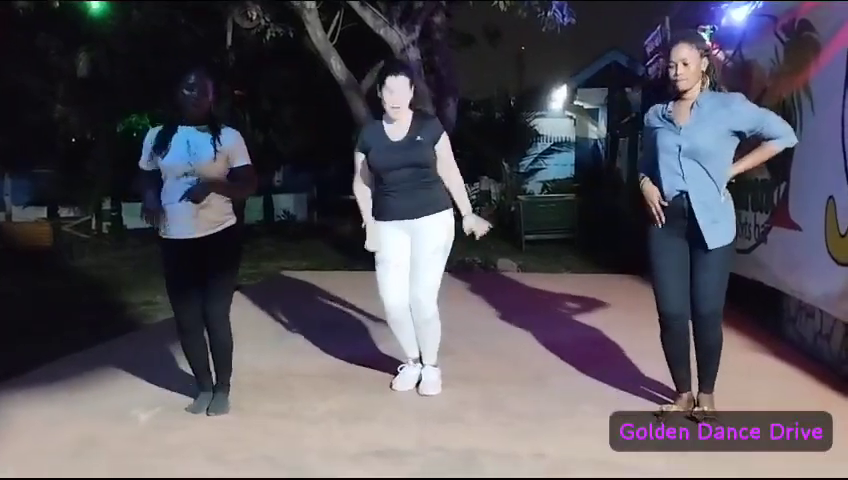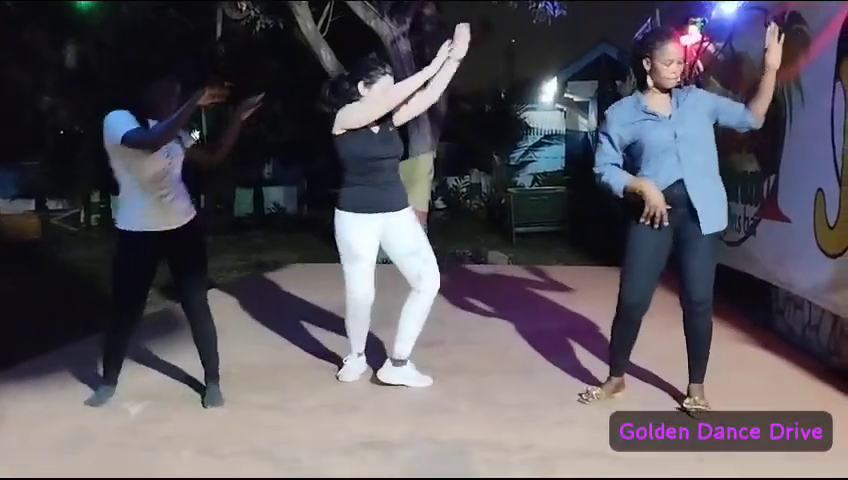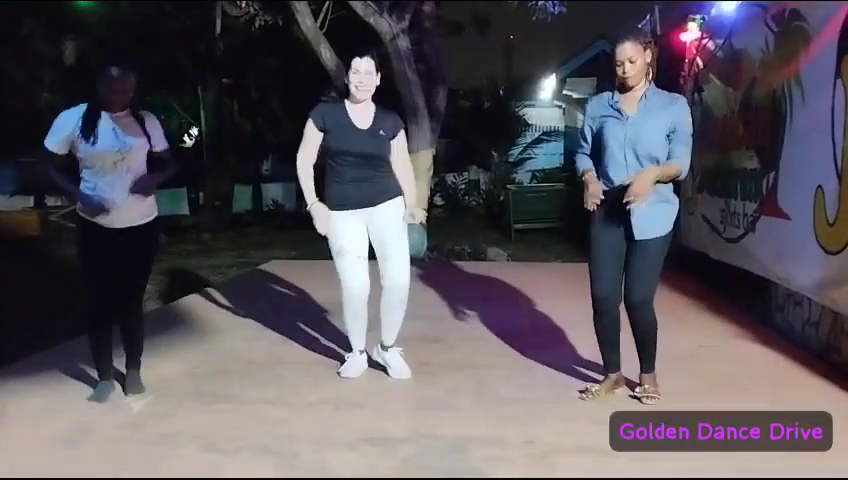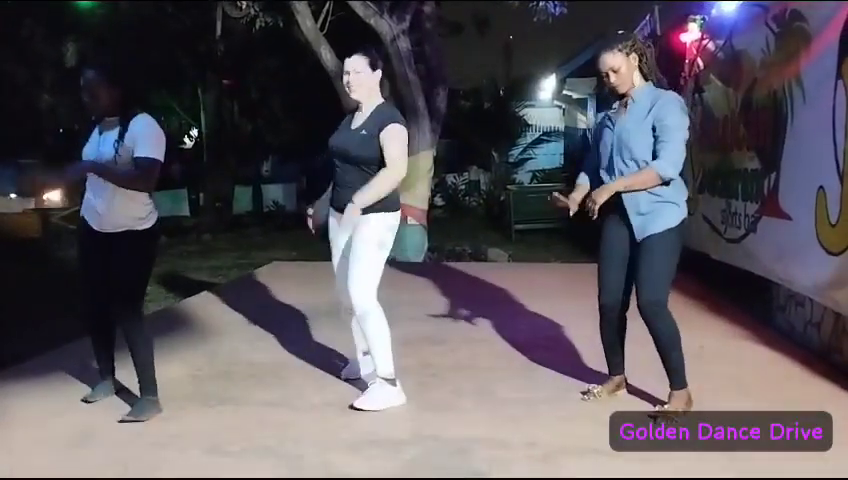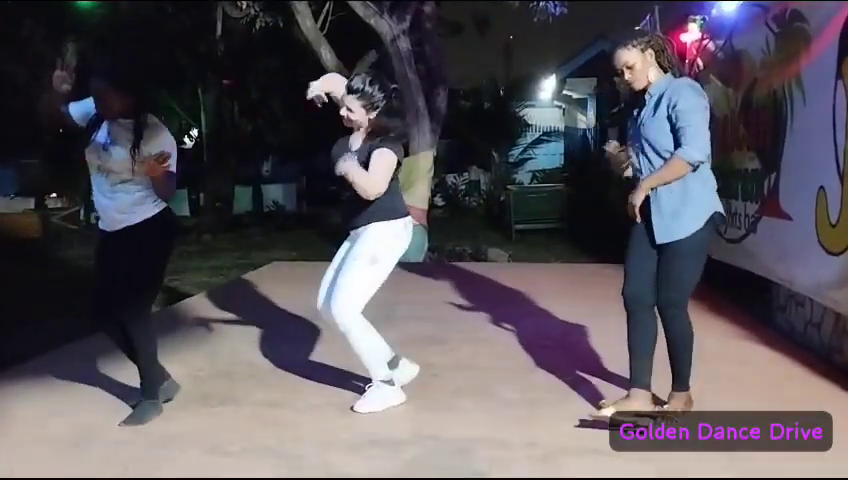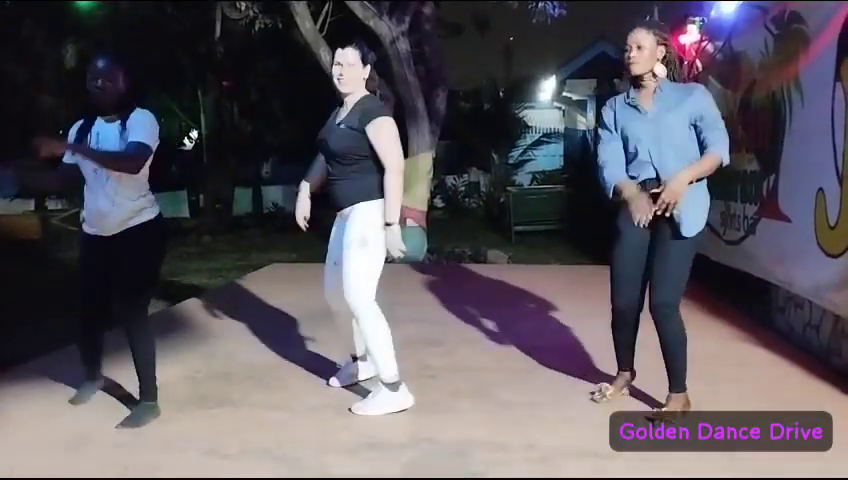
dt=0.5s
person 1, frame 1
left shoulder: (730, 107)
right shoulder: (655, 117)
left elbow: (783, 136)
left wrist: (731, 170)
right wrist: (647, 185)
left hip: (713, 222)
right hip: (667, 221)
left knee: (707, 313)
right knee: (672, 311)
left ankle: (706, 395)
right ankle: (683, 394)
person 1, frame 2
left shoulder: (698, 101)
right shoulder: (622, 113)
left elbow: (750, 120)
right elbow: (605, 168)
left wrist: (770, 70)
right wrist: (642, 186)
left hip: (700, 212)
right hip: (653, 212)
left knee: (698, 301)
right knee: (632, 300)
left ankle: (696, 388)
right ankle: (616, 377)
person 1, frame 3
left shoulder: (673, 106)
right shoulder: (598, 106)
left elbow: (680, 162)
right elbow: (585, 153)
left wrist: (651, 175)
right wrist: (589, 179)
left hip: (652, 215)
right hip: (607, 212)
left knee: (638, 299)
right knee: (604, 296)
left ankle: (648, 374)
right ankle: (613, 374)
person 1, frame 4
left shoulder: (666, 104)
right shoulder: (607, 116)
left elbow: (668, 167)
right elbow: (593, 166)
left wrist: (611, 187)
right wrist: (577, 195)
left hip: (660, 217)
right hip: (617, 217)
left knee: (651, 302)
right knee: (610, 303)
left ankle: (680, 391)
right ankle: (616, 376)
person 1, frame 5
left shoulder: (683, 92)
right shoulder: (643, 111)
left elbow: (694, 153)
left wrist: (644, 184)
right wrist: (624, 162)
left hip: (688, 214)
right hip: (650, 214)
left knee: (670, 304)
right knee: (635, 298)
left ankle: (681, 393)
right ankle: (639, 394)
person 1, frame 6
left shoulder: (693, 96)
right shoulder: (616, 107)
left elbow: (719, 148)
right elbow: (608, 162)
left wrist: (683, 179)
right wrist: (630, 194)
left hip: (681, 211)
right hip: (635, 211)
left knee: (663, 303)
right knee: (624, 302)
left ankle: (678, 394)
right ankle: (625, 373)
person 2, frame 1
left shoulder: (228, 137)
right shoulder: (158, 136)
left elbow: (249, 186)
right elbow: (147, 180)
left wrist: (213, 184)
right wrist: (150, 201)
left hip: (220, 237)
right hip: (177, 240)
left knee: (216, 315)
right knee: (187, 319)
left ankle: (223, 388)
right ankle: (204, 387)
person 2, frame 2
left shoulder: (174, 130)
right shoulder: (118, 121)
left elbow: (212, 157)
right elbow: (151, 142)
left wrist: (238, 118)
right wrist: (194, 103)
left hip: (183, 228)
right hip: (137, 232)
left knee: (197, 307)
right knee: (125, 310)
left ankle: (212, 381)
right ankle: (108, 381)
person 2, frame 3
left shoulder: (146, 122)
right shoulder: (72, 120)
left elbow: (167, 164)
right elbow: (51, 167)
left wrist: (152, 179)
right wrist: (81, 198)
left hip: (140, 226)
right hip: (94, 227)
left knee: (129, 301)
right knee: (97, 302)
left ankle: (133, 369)
right ankle: (104, 377)
person 2, frame 4
left shoulder: (143, 127)
right shoulder: (98, 126)
left elbow: (145, 180)
left wrist: (92, 168)
right wrist: (62, 178)
left hip: (134, 234)
right hip: (94, 229)
left knee: (127, 310)
right knee: (95, 305)
left ankle: (149, 397)
right ankle: (106, 378)
person 2, frame 5
left shoulder: (155, 133)
right shoulder: (93, 113)
left elbow: (167, 192)
right elbow: (57, 112)
left wrist: (155, 172)
right wrist: (59, 90)
left hip: (148, 229)
right hip: (111, 231)
left knee: (132, 311)
right knee: (106, 311)
left ankle: (150, 397)
right ankle: (160, 378)
person 2, frame 6
left shoulder: (141, 119)
right shoulder: (81, 128)
left elbow: (132, 163)
right elbow: (62, 177)
left wrist: (67, 147)
right wrist: (21, 177)
left hip: (138, 231)
right hip: (96, 234)
left knee: (133, 314)
right knee: (90, 311)
left ankle: (149, 400)
right ankle: (93, 377)
person 3, frame 1
left shoulder: (429, 125)
right shoulder: (368, 134)
left elbow: (448, 171)
right elbow: (362, 181)
left wrist: (468, 213)
right wrist: (369, 222)
left hip: (433, 219)
right hip: (391, 224)
left knee: (422, 298)
right knee: (393, 301)
left ankle: (430, 367)
right ankle: (412, 361)
person 3, frame 2
left shoulder: (388, 118)
right shoulder: (344, 116)
left elbow: (426, 98)
right elbow: (386, 99)
left wrist: (454, 59)
right wrist: (433, 66)
left hip: (397, 213)
right hip: (356, 217)
left knee: (428, 281)
right knee: (361, 295)
left ankle: (398, 364)
right ankle: (356, 357)
person 3, frame 3
left shoulder: (390, 121)
right shoulder: (324, 114)
left elbow: (402, 168)
right elbow: (303, 161)
left wrist: (412, 203)
right wrist: (314, 205)
left hip: (386, 206)
right hip: (341, 212)
left knee: (397, 278)
right knee: (355, 287)
left ankle: (387, 347)
right ankle: (357, 351)
person 3, frame 4
left shoulder: (389, 119)
right shoulder: (350, 117)
left elbow: (396, 170)
left wrist: (357, 204)
right wrist: (324, 201)
left hip: (375, 217)
right hip: (340, 215)
left knee: (361, 294)
right knee: (346, 293)
left ankle: (387, 383)
right ankle: (365, 355)
person 3, frame 5
left shoulder: (385, 142)
right shoulder: (355, 119)
left elbow: (374, 188)
right elbow: (335, 81)
left wrist: (353, 170)
right wrist: (320, 84)
left hip: (385, 231)
right hip: (362, 233)
left knee: (343, 310)
right knee: (327, 304)
left ankle: (387, 386)
right ankle: (395, 366)
person 3, frame 6
left shoulder: (374, 112)
right shoulder: (341, 110)
left elbow: (395, 168)
right elbow: (325, 157)
left wrist: (390, 223)
right wrist: (305, 191)
left hip: (369, 211)
right hip: (349, 212)
left knee: (359, 298)
right knee: (334, 293)
left ankle: (393, 388)
right ankle: (363, 361)
